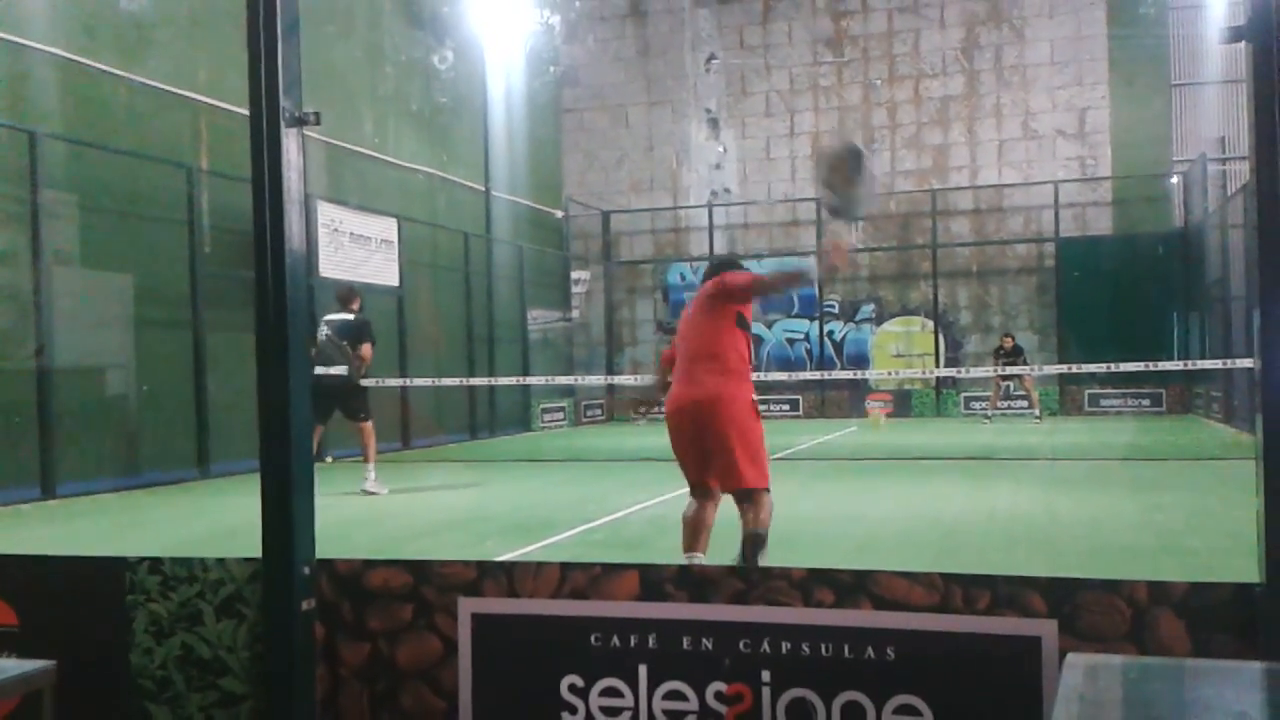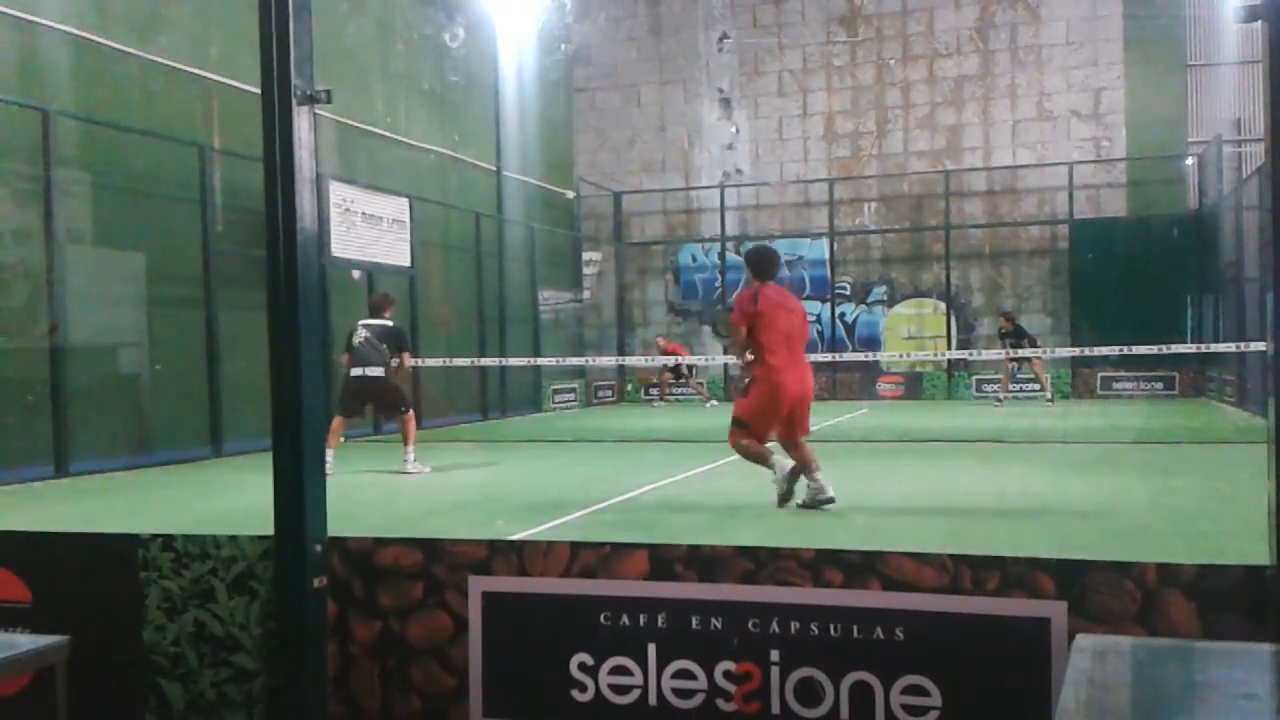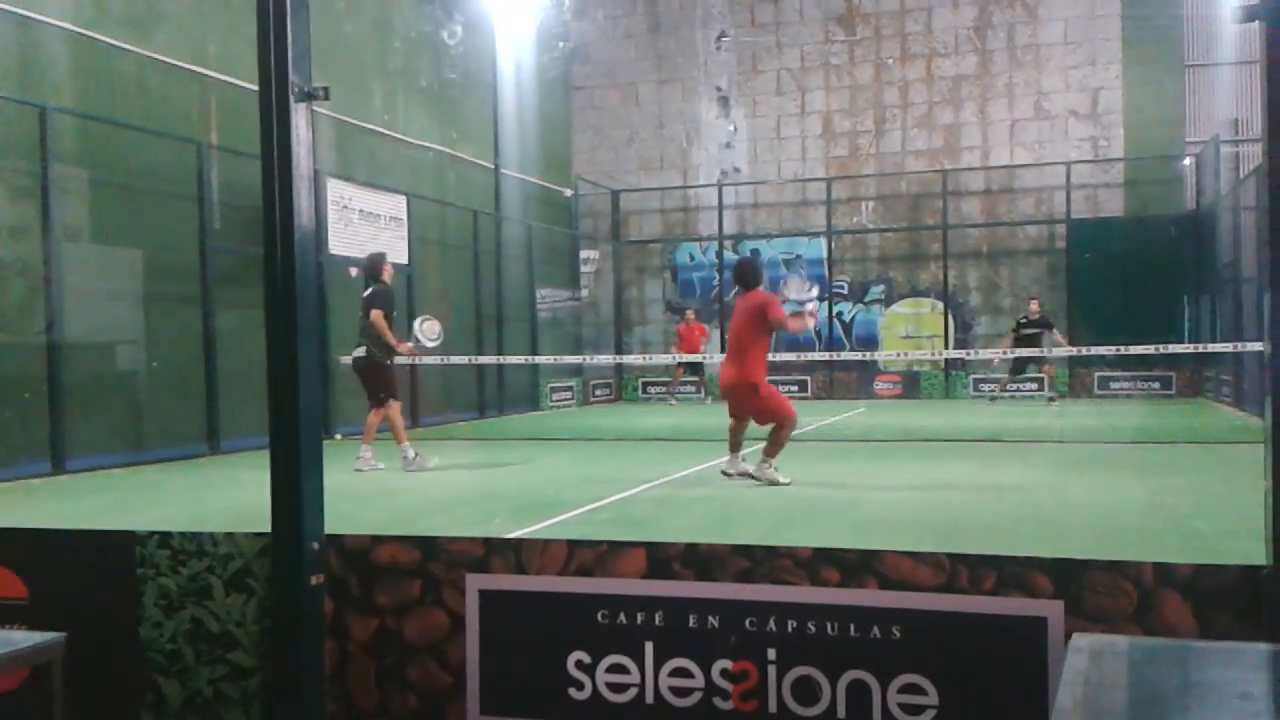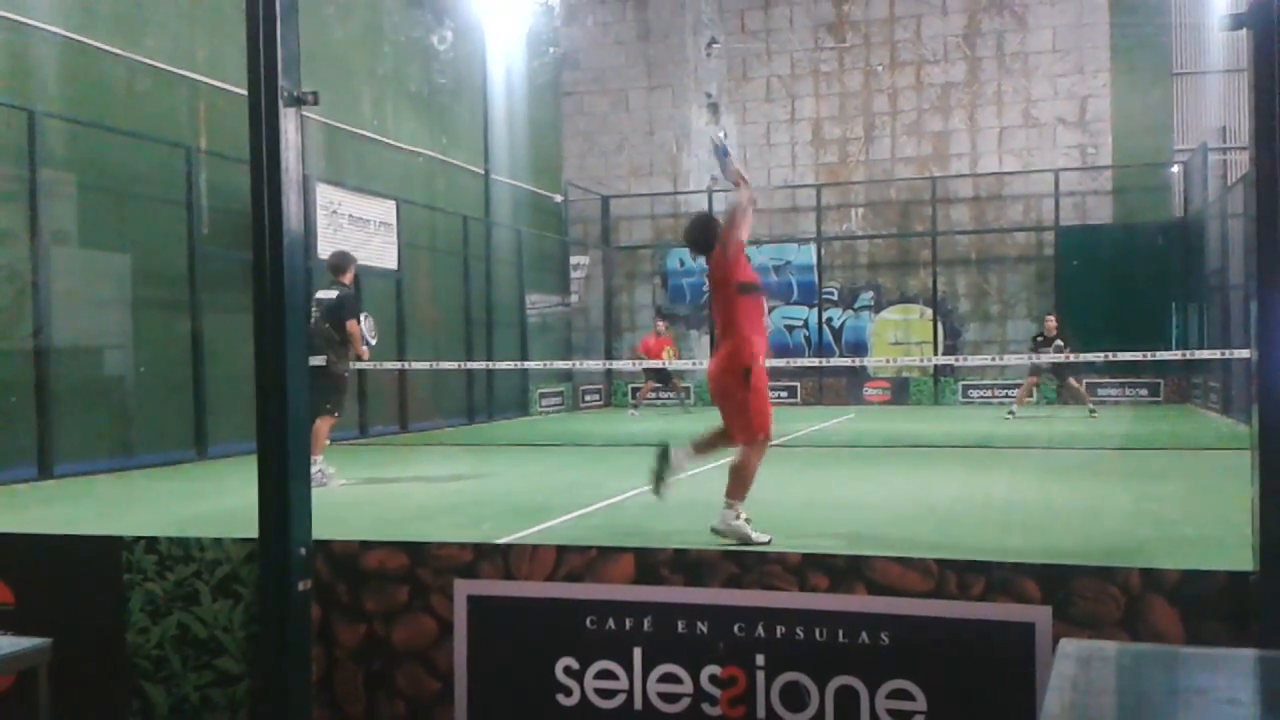
dt=1s
person 1, frame 1
left shoulder: (693, 312)
right shoulder: (726, 286)
left elbow: (672, 367)
right elbow: (761, 284)
right wrist: (810, 273)
left hip: (682, 403)
right hip: (723, 398)
left knee: (703, 495)
right knee: (753, 495)
right ankle: (752, 538)
person 1, frame 2
left shoulder: (747, 297)
right shoulder: (794, 301)
left elbow: (739, 338)
left wrist: (744, 354)
left hip: (771, 380)
right hip: (802, 378)
left knee: (740, 439)
right knee: (794, 439)
left ankle: (781, 468)
right ankle: (818, 487)
person 1, frame 3
left shoulder: (742, 303)
right shoulder: (766, 299)
right elbow: (785, 325)
left wrist: (800, 317)
right wrist: (808, 322)
left hip: (729, 377)
right hip: (747, 379)
left knee: (741, 416)
right knee: (788, 420)
left ankle: (733, 462)
right ankle: (765, 467)
person 1, frame 4
left shoulder: (727, 263)
right shoulder: (725, 260)
left elbow: (739, 232)
right elbow: (732, 232)
left wrist: (743, 195)
right wrist: (742, 193)
left hip: (731, 365)
right hip: (741, 366)
left knee: (736, 432)
right knee: (756, 440)
left ankle: (677, 455)
right ankle: (730, 517)
person 2, frame 1
left shoulder: (324, 321)
right shoulder: (361, 322)
left elbow: (313, 352)
right elbow: (366, 353)
right wrist: (360, 368)
left hip: (319, 377)
right hip: (344, 378)
left knee: (315, 428)
right knee: (366, 426)
right ankle: (370, 479)
person 2, frame 2
left shoulder: (357, 327)
right shoulder: (396, 331)
left elbow: (346, 360)
right elbow: (405, 364)
right wrist: (393, 376)
left hip: (355, 377)
right hip: (380, 377)
left knee: (340, 417)
right knee: (408, 416)
left ankle: (326, 461)
right ankle: (409, 461)
person 2, frame 3
left shoulder: (370, 292)
right shoulder: (383, 291)
right elbow: (376, 318)
left wrist: (394, 345)
right wrist: (396, 344)
left hip: (364, 356)
right hip: (375, 356)
left knee: (379, 406)
right knee: (391, 404)
left ankle: (365, 457)
right ankle: (409, 456)
person 2, frame 4
left shoulder: (319, 295)
right shoulder: (347, 295)
left elbow: (315, 327)
right elbow: (351, 327)
right wrist: (360, 351)
right hip: (332, 363)
left knee: (325, 415)
right knee: (327, 415)
left ankle: (318, 463)
right ankle: (314, 470)
